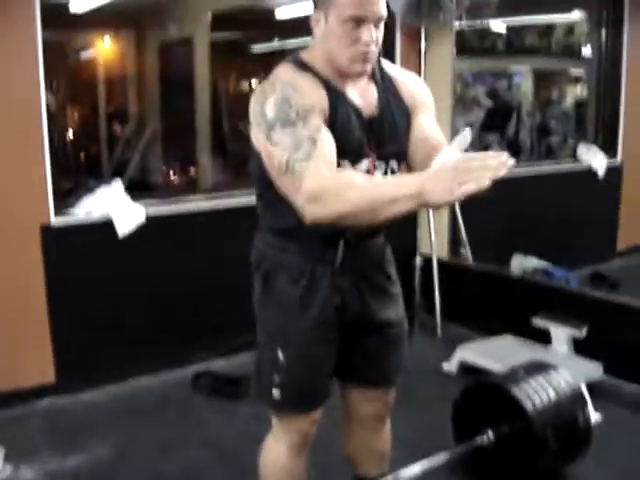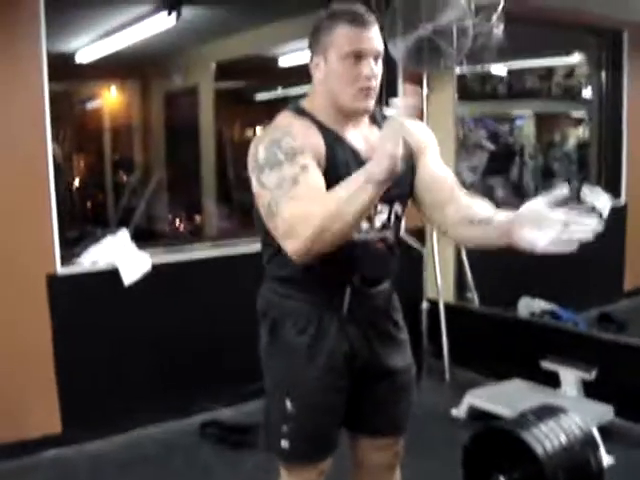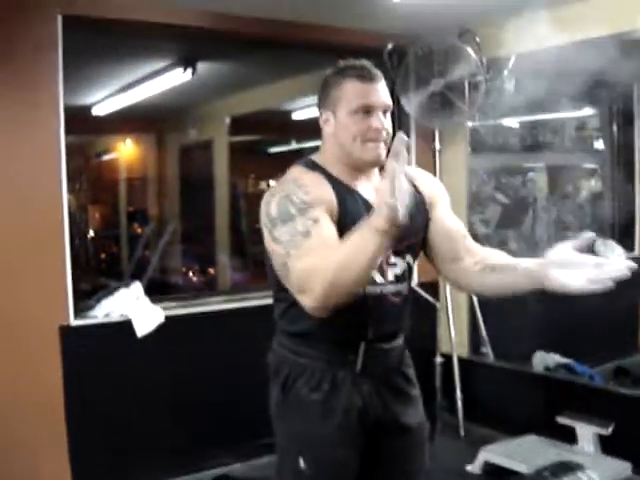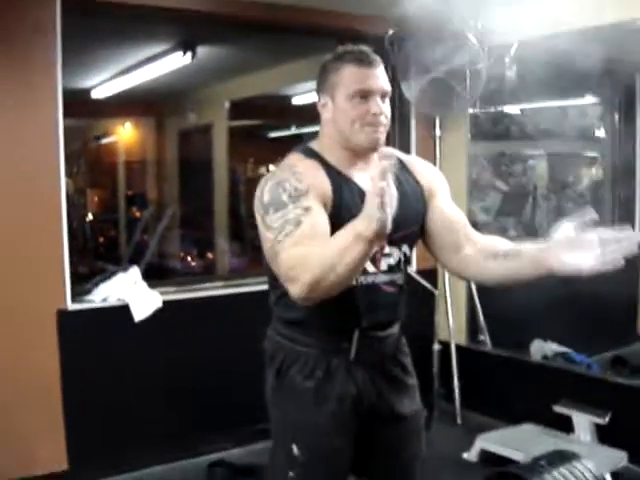
dt=0.4s
person 1, frame 1
left shoulder: (404, 86)
right shoulder: (287, 92)
left elbow: (439, 160)
right elbow: (318, 197)
left wrist: (461, 177)
right wrist: (427, 185)
left hip: (371, 262)
right hip: (299, 271)
left knee: (374, 403)
right knee: (297, 420)
person 1, frame 2
left shoulder: (414, 131)
right shoulder: (285, 140)
left elbow: (452, 211)
right elbow: (301, 238)
left wrist: (516, 226)
right wrist: (378, 169)
left hip: (377, 307)
right hip: (307, 316)
person 1, frame 3
left shoulder: (424, 184)
right shoulder: (299, 192)
left elbow: (465, 263)
right elbow: (315, 292)
left wrist: (542, 272)
right wrist: (385, 218)
left hip: (389, 364)
right hip: (318, 374)
person 1, frame 4
left shoulder: (412, 172)
right shoulder: (293, 181)
left elbow: (466, 252)
right elbow: (304, 281)
left wrist: (550, 255)
right wrist: (369, 225)
left hip: (385, 353)
right hip: (312, 362)
